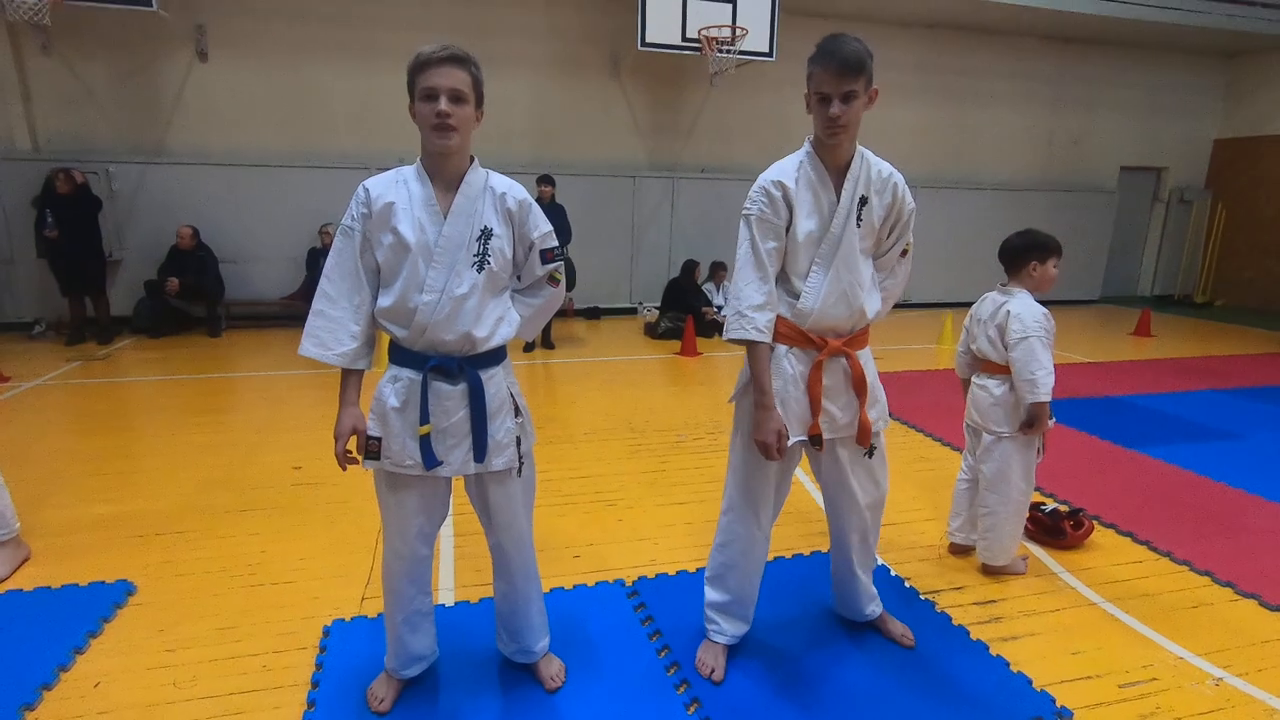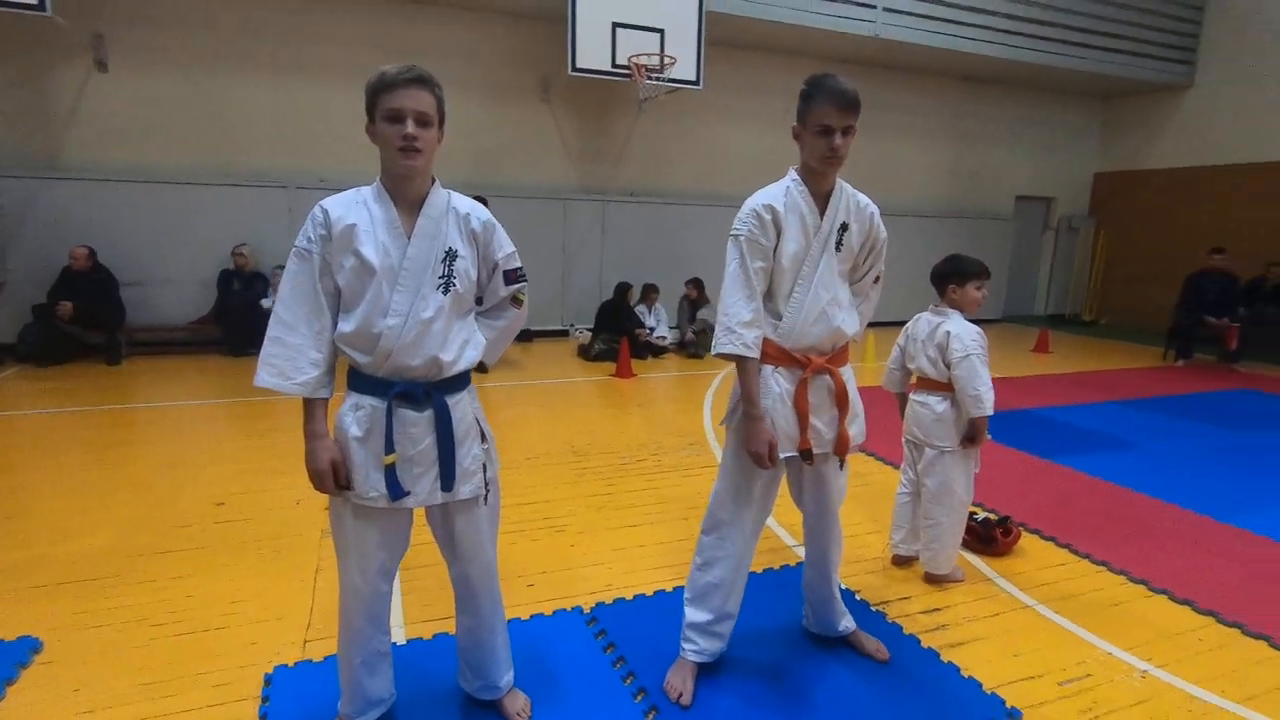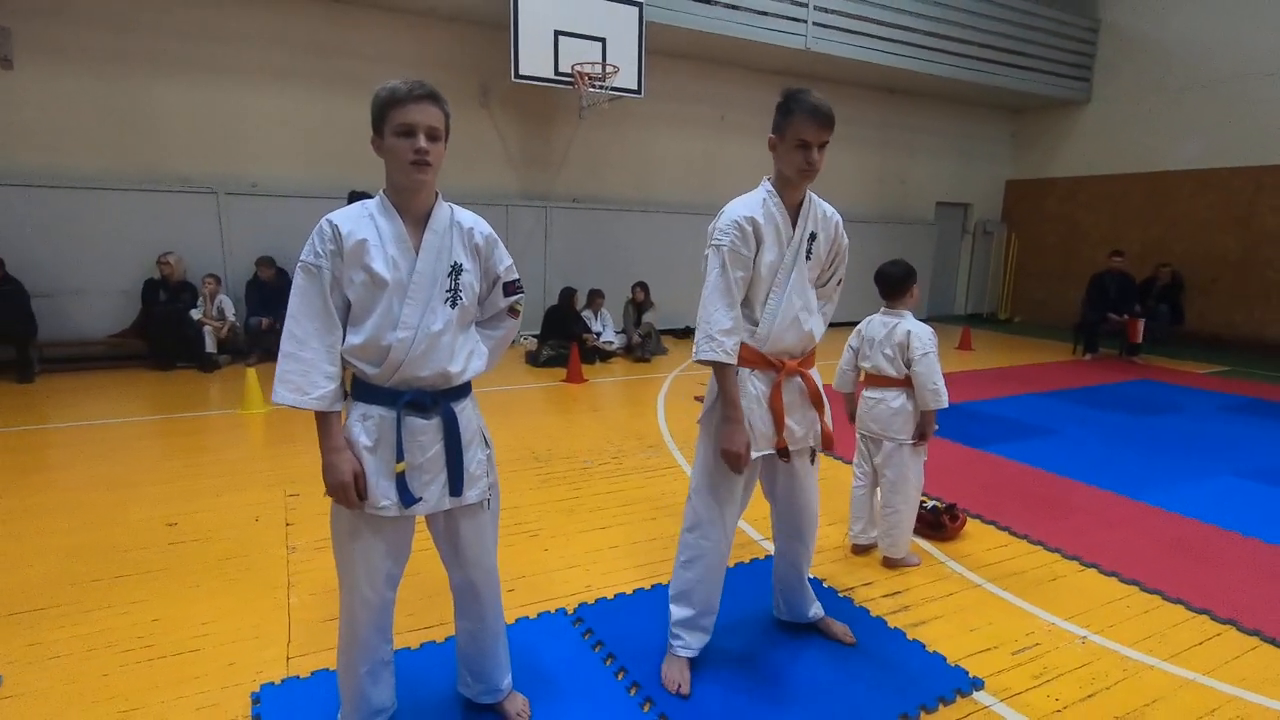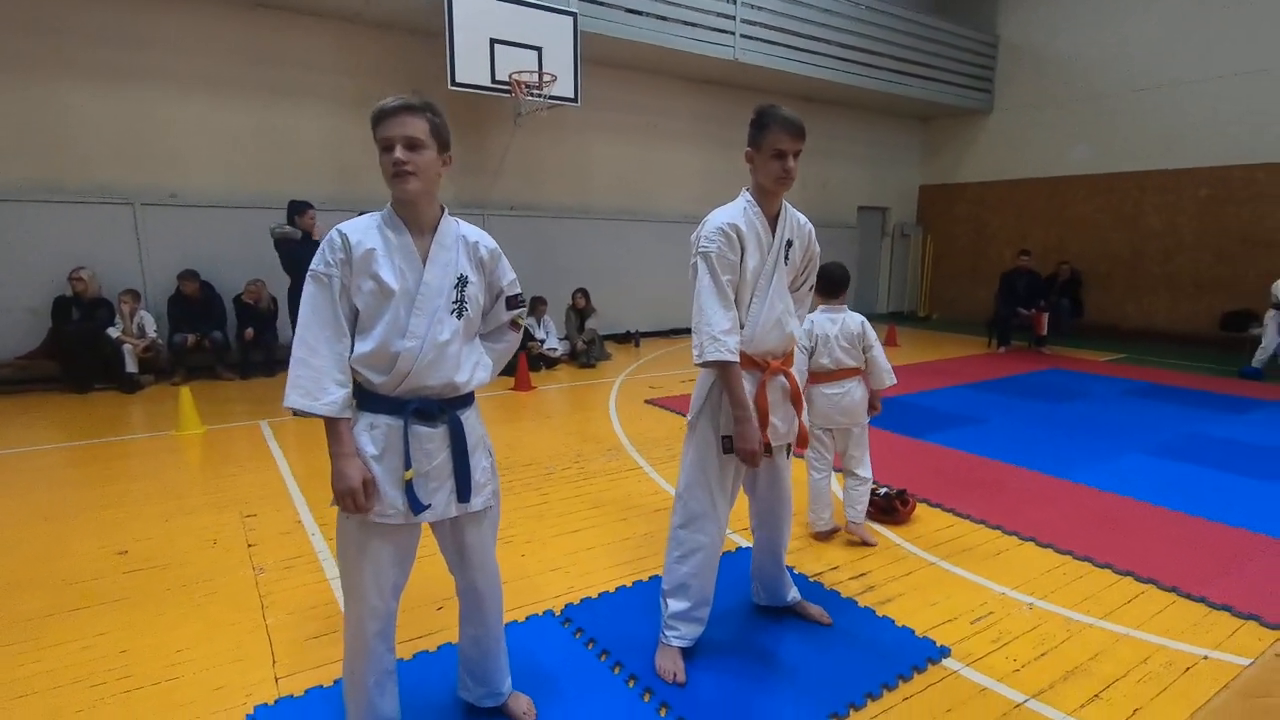
dt=1s
person 1, frame 1
left shoulder: (510, 200)
right shoulder: (377, 198)
left elbow: (546, 286)
right elbow: (350, 305)
left wrist: (491, 329)
right wrist: (348, 402)
left hip: (487, 391)
right hip: (408, 393)
left knee: (511, 533)
right knee: (407, 541)
left ankle: (528, 646)
right ankle: (406, 658)
person 1, frame 2
left shoulder: (472, 221)
right shoulder: (334, 219)
left elbow: (509, 305)
right elbow: (307, 332)
left wrist: (457, 353)
right wrist: (316, 433)
left hip: (451, 417)
right hip: (370, 420)
left knee: (475, 566)
right knee: (364, 578)
person 1, frame 3
left shoulder: (473, 234)
right shoulder: (341, 232)
left elbow: (503, 315)
right elbow: (315, 346)
left wrist: (458, 364)
right wrist: (333, 445)
left hip: (454, 427)
right hip: (374, 429)
left knee: (477, 571)
right knee: (367, 587)
person 1, frame 4
left shoulder: (478, 248)
right shoulder: (349, 244)
left elbow: (504, 331)
right elbow: (324, 356)
left wrist: (459, 376)
right wrist: (343, 454)
left hip: (458, 435)
right hip: (379, 439)
left knee: (479, 577)
right knee: (371, 596)
person 2, frame 1
left shoulder: (889, 186)
right shoulder: (777, 185)
right elbow: (751, 301)
left wrist: (851, 323)
right wrist: (764, 404)
left hip: (851, 363)
right hip: (784, 362)
left knee: (860, 496)
right knee: (750, 504)
left ankle: (860, 601)
right ankle: (721, 627)
person 2, frame 2
left shoulder: (864, 215)
right shoulder: (765, 210)
right elbow: (740, 320)
left wrist: (831, 344)
right wrist: (755, 415)
left hip: (831, 382)
right hip: (771, 380)
left knee: (826, 512)
right knee: (734, 517)
left ankle: (829, 618)
right ankle: (697, 645)
person 2, frame 3
left shoulder: (829, 224)
right shoulder: (740, 221)
right elbow: (718, 328)
left wrist: (799, 356)
right wrist: (734, 420)
left hip: (800, 384)
right hip: (746, 384)
left knee: (799, 510)
right knee: (713, 517)
left ankle: (798, 606)
right ankle: (683, 640)
person 2, frame 4
left shoulder: (802, 232)
right shoulder: (722, 229)
right elbow: (715, 333)
left wrist: (779, 381)
right wrist: (742, 413)
left hip: (779, 382)
right hip: (731, 385)
left knee: (775, 501)
right knee: (702, 511)
left ankle: (775, 590)
right ankle: (677, 631)
person 3, frame 1
left shoulder: (985, 303)
right shoulder: (1030, 314)
left elbow: (965, 357)
right elbow: (1033, 373)
right wrist: (1040, 416)
left hip: (981, 399)
right hip: (1011, 409)
left knee: (972, 471)
right knee: (1006, 484)
left ankle: (962, 537)
right ankle: (997, 556)
person 3, frame 2
left shoulder: (917, 323)
right shoulder: (965, 333)
left elbow: (895, 372)
right elbow: (973, 389)
left wrist: (905, 408)
right wrist: (979, 428)
left hip: (918, 413)
right hip: (949, 422)
left knee: (911, 484)
right knee: (947, 496)
left ankle: (903, 549)
right ankle: (938, 566)
person 3, frame 3
left shoulder: (866, 326)
right shoulder: (919, 332)
left elbow: (845, 371)
right elbow: (928, 384)
left wrist: (851, 405)
right wrist: (928, 424)
left hip: (869, 409)
right hip: (901, 415)
left knee: (864, 478)
right knee: (901, 486)
left ankle: (861, 538)
right ankle: (894, 552)
person 3, frame 4
left shoulder: (808, 324)
right shoulder: (859, 322)
left elbow: (796, 368)
right elbow: (877, 364)
right wrist: (875, 396)
left hip: (819, 400)
right hip: (853, 398)
left knee: (819, 467)
right knee: (858, 463)
left ankle: (821, 525)
right ankle: (855, 521)
